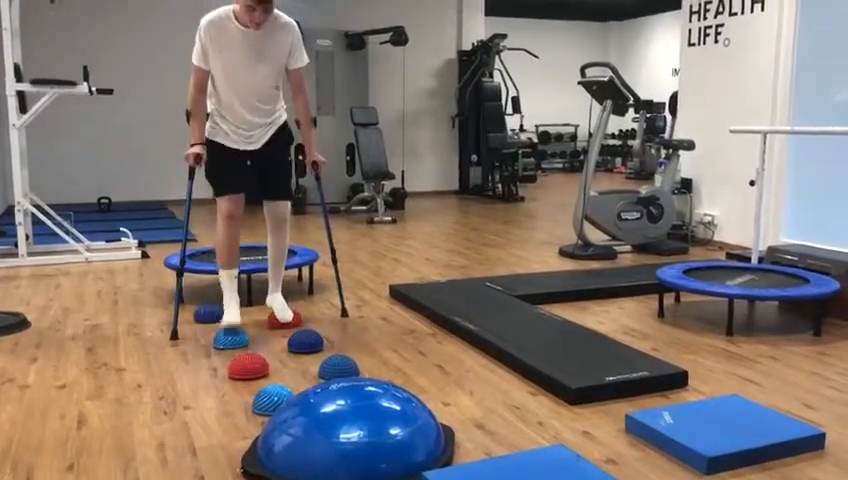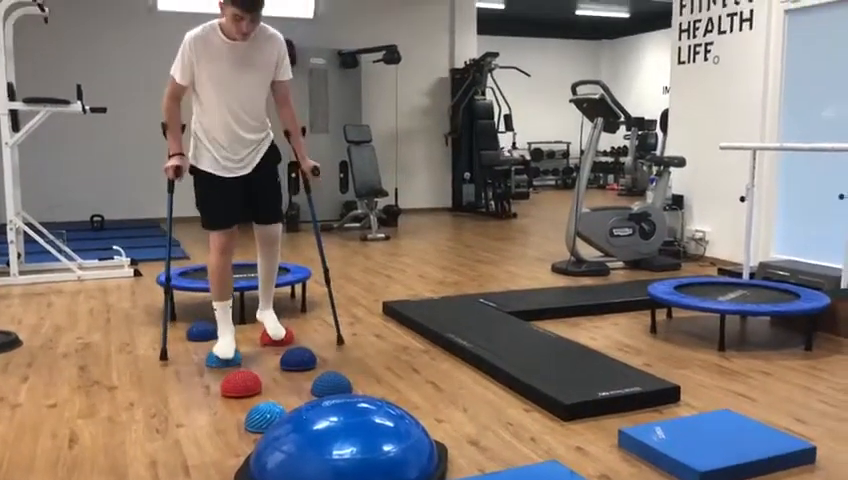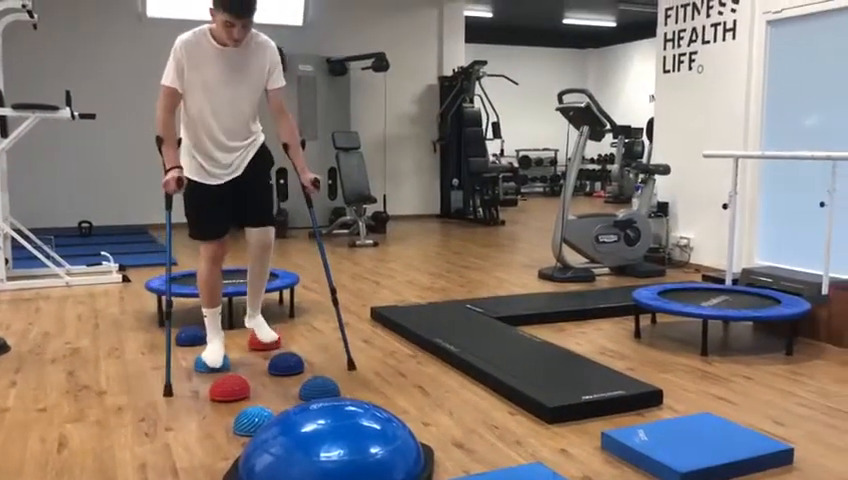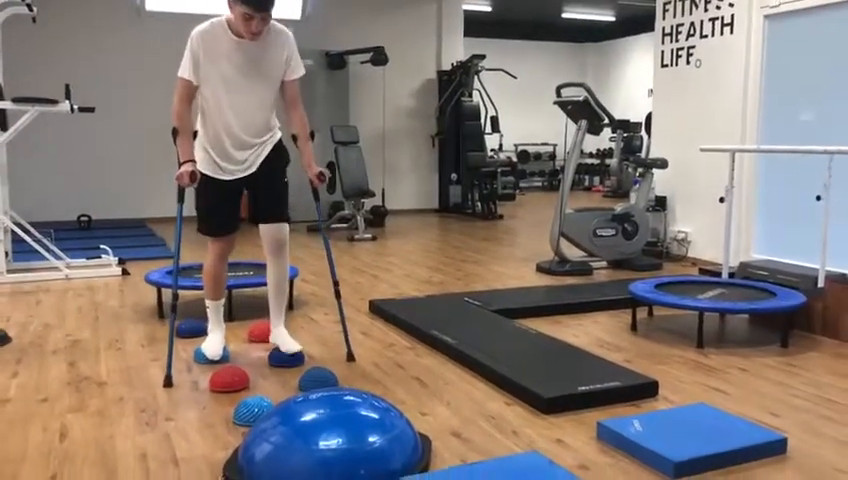
dt=0.5s
person 1, frame 1
left shoulder: (287, 29)
left elbow: (299, 91)
right elbow: (198, 87)
left wrist: (310, 147)
right wrist: (197, 141)
left hip: (272, 132)
right hip: (223, 133)
left knee: (279, 214)
right knee: (229, 211)
left ankle: (275, 293)
right ankle: (230, 301)
person 1, frame 2
left shoulder: (274, 42)
right shoulder: (197, 41)
left elbow: (284, 103)
right elbow: (172, 99)
left wrist: (303, 155)
right wrist: (175, 152)
left hip: (260, 153)
right hip: (211, 159)
left knee: (271, 235)
right knee: (222, 242)
left ankle: (266, 308)
right ankle: (225, 329)
person 1, frame 3
left shoulder: (266, 49)
right shoulder: (187, 46)
left elbow: (280, 112)
right elbow: (167, 108)
left wrist: (302, 169)
right wrist: (172, 165)
left hip: (251, 156)
right hip: (202, 165)
left knee: (262, 239)
right knee: (212, 251)
left ankle: (254, 314)
right ankle: (214, 337)
person 1, frame 4
left shoulder: (283, 39)
right shoulder: (203, 37)
left elbow: (293, 104)
right elbow: (183, 102)
left wrist: (309, 161)
right wrist: (186, 158)
left hip: (266, 153)
right hip: (215, 159)
left knee: (277, 240)
right knee: (220, 246)
left ankle: (278, 328)
right ankle: (215, 328)
